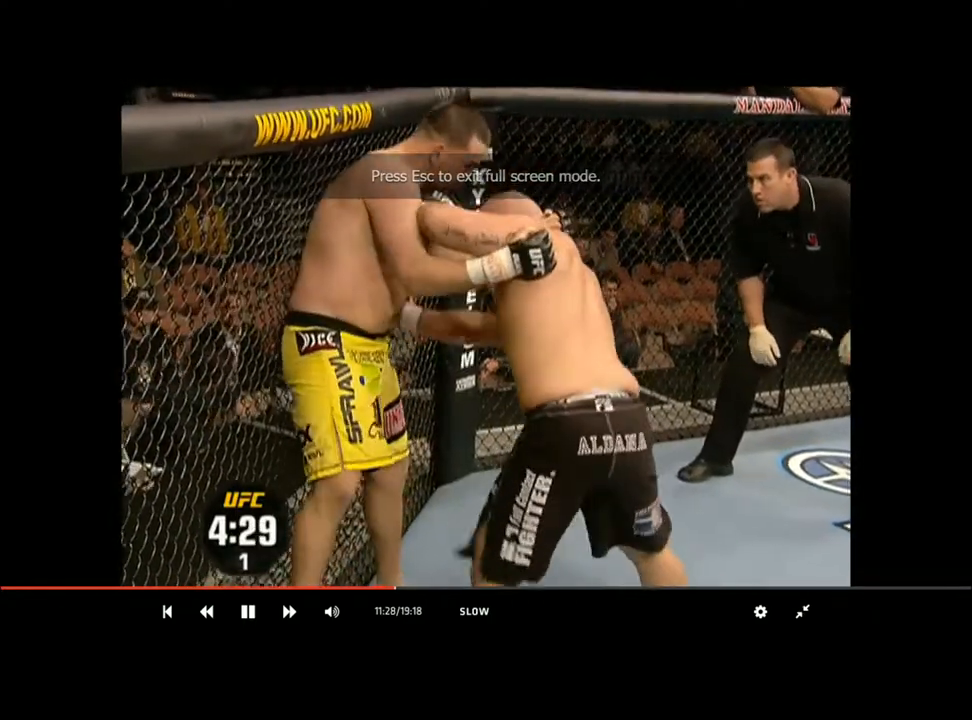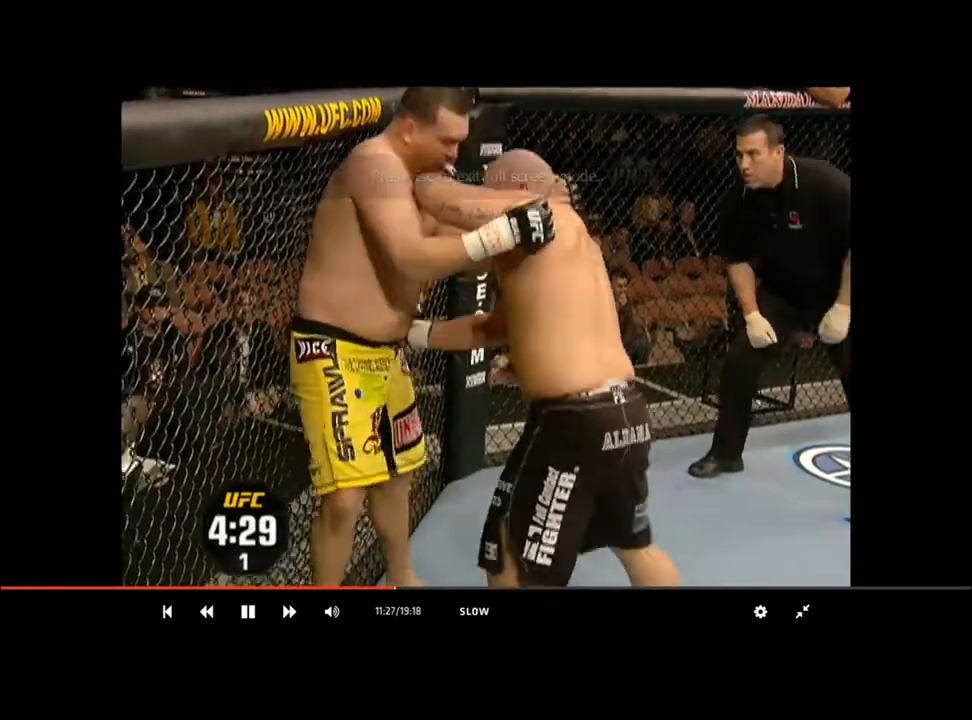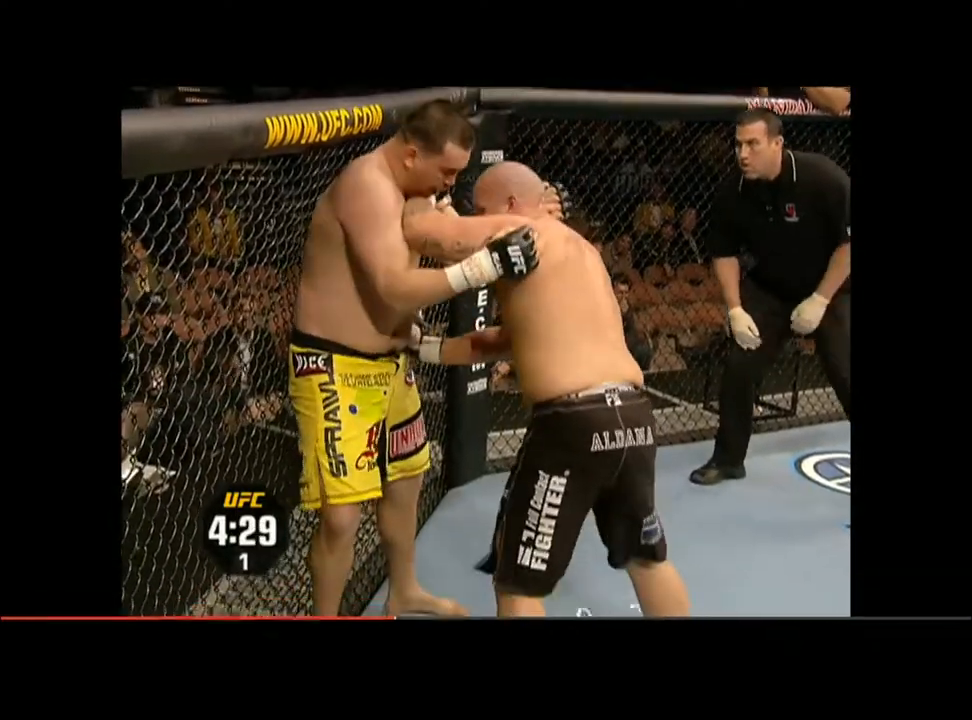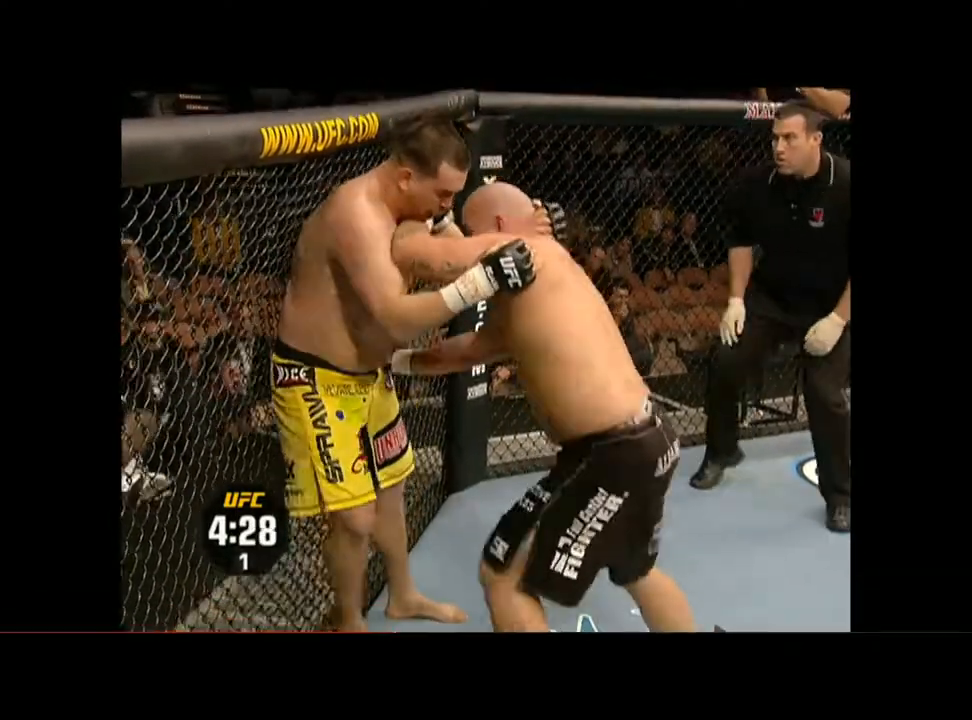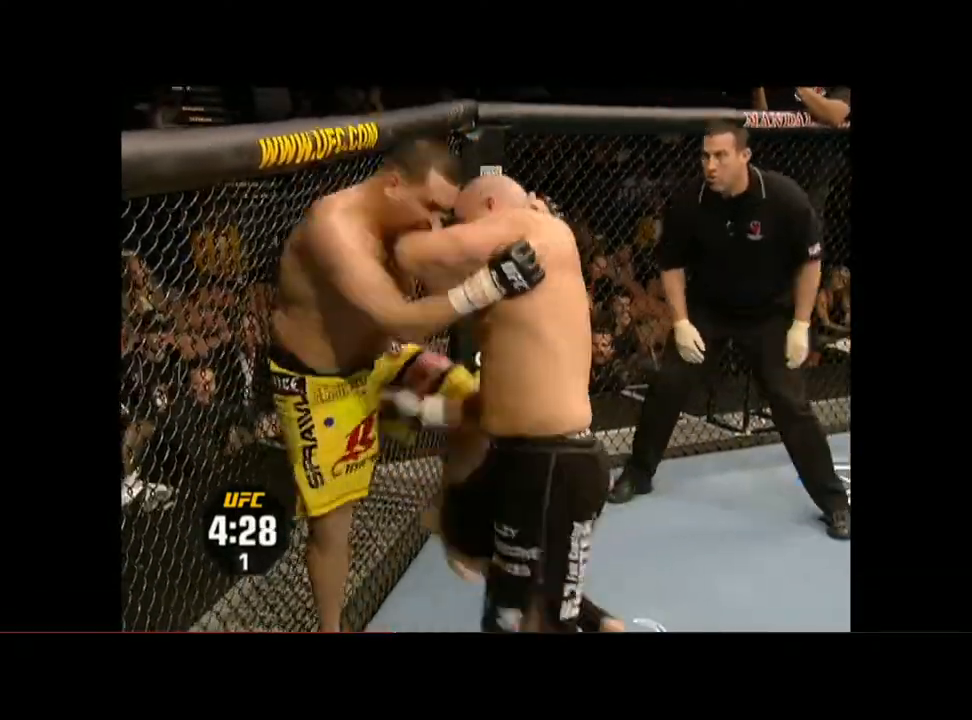
dt=0.4s
person 1, frame 1
left shoulder: (402, 182)
right shoulder: (389, 173)
right elbow: (416, 274)
right wrist: (503, 265)
left hip: (368, 347)
right hip: (325, 344)
left knee: (390, 472)
right knee: (339, 486)
left ankle: (390, 582)
person 1, frame 2
left shoulder: (409, 175)
right shoulder: (375, 165)
right elbow: (414, 261)
right wrist: (503, 234)
left hip: (385, 354)
right hip: (333, 354)
left knee: (397, 477)
right knee: (344, 501)
left ankle: (401, 580)
person 1, frame 3
left shoulder: (403, 187)
right shoulder: (368, 185)
left elbow: (449, 235)
right elbow: (398, 289)
left wrist: (522, 222)
right wrist: (485, 265)
left hip: (388, 363)
right hip: (333, 368)
left knee: (405, 481)
right knee: (341, 516)
left ankle: (404, 591)
right ankle: (324, 618)
person 1, frame 4
left shoulder: (398, 208)
right shoulder: (358, 213)
right elbow: (396, 317)
left wrist: (508, 239)
right wrist: (481, 282)
left hip: (366, 373)
right hip: (312, 379)
left knee: (389, 490)
right knee: (356, 520)
left ankle: (403, 597)
right ankle: (350, 626)
person 1, frame 5
left shoulder: (408, 211)
right shoulder: (333, 228)
right elbow: (399, 321)
right wrist: (487, 285)
left hip: (379, 357)
right hip: (316, 379)
right knee: (330, 523)
right ankle: (330, 634)
person 2, frame 1
left shoulder: (548, 244)
right shoulder: (573, 275)
right elbow: (478, 329)
right wrist: (411, 315)
left hip: (563, 431)
right hip: (627, 424)
left knee: (494, 572)
right knee: (651, 546)
person 2, frame 2
left shoulder: (546, 220)
right shoulder: (572, 238)
left elbow: (435, 198)
right elbow: (492, 326)
left wrist: (424, 186)
right wrist: (418, 332)
left hip: (573, 422)
right hip: (627, 413)
left knee: (513, 572)
right knee: (633, 544)
person 2, frame 3
left shoulder: (526, 235)
right shoulder: (578, 248)
right elbow: (505, 340)
right wrist: (429, 346)
left hip: (573, 426)
right hip: (633, 417)
left knee: (517, 583)
right knee: (648, 558)
person 2, frame 4
right shoulder: (531, 283)
right elbow: (473, 347)
right wrist: (399, 359)
left hip: (612, 454)
right hip: (646, 440)
left knee: (506, 582)
right knee: (637, 573)
person 2, frame 5
left shoulder: (531, 227)
left elbow: (413, 255)
left hip: (552, 466)
right hip: (533, 455)
left knee: (540, 625)
right knee: (460, 526)
person 3, frame 1
left shoulder: (838, 201)
right shoulder: (749, 214)
right elbow: (748, 273)
left wrist: (851, 333)
right wrist: (757, 328)
left hip: (843, 303)
right hip: (788, 299)
right knee: (741, 365)
right ankle: (716, 457)
person 3, frame 2
left shoulder: (826, 183)
right shoulder: (739, 199)
left elbow: (851, 247)
right elbow: (738, 259)
left wrist: (841, 308)
right wrist: (752, 314)
left hip: (837, 293)
right hip: (778, 293)
left knee: (850, 371)
right knee: (739, 362)
right ankle: (726, 452)
person 3, frame 3
left shoulder: (823, 176)
right shoulder: (733, 193)
left elbow: (849, 242)
right elbow: (724, 253)
left wrist: (820, 299)
right wrist: (735, 310)
left hip: (832, 291)
right hip: (770, 292)
left knee: (845, 374)
right knee: (739, 367)
right ankle: (728, 459)
person 3, frame 4
left shoulder: (846, 186)
right shoulder: (757, 184)
right elbow: (741, 242)
left wrist: (837, 318)
right wrist: (735, 300)
left hip: (829, 305)
right hip: (768, 297)
left knee: (825, 396)
right knee: (725, 368)
left ankle: (839, 494)
right ankle: (722, 453)
person 3, frame 5
left shoulder: (785, 198)
right shoulder: (688, 204)
left elbow: (810, 260)
right elbow: (672, 265)
left wrist: (800, 325)
right wrist: (680, 322)
left hip: (769, 314)
right hip: (706, 311)
left knee: (791, 404)
right knee: (667, 389)
left ankle: (833, 500)
right ankle: (638, 474)
